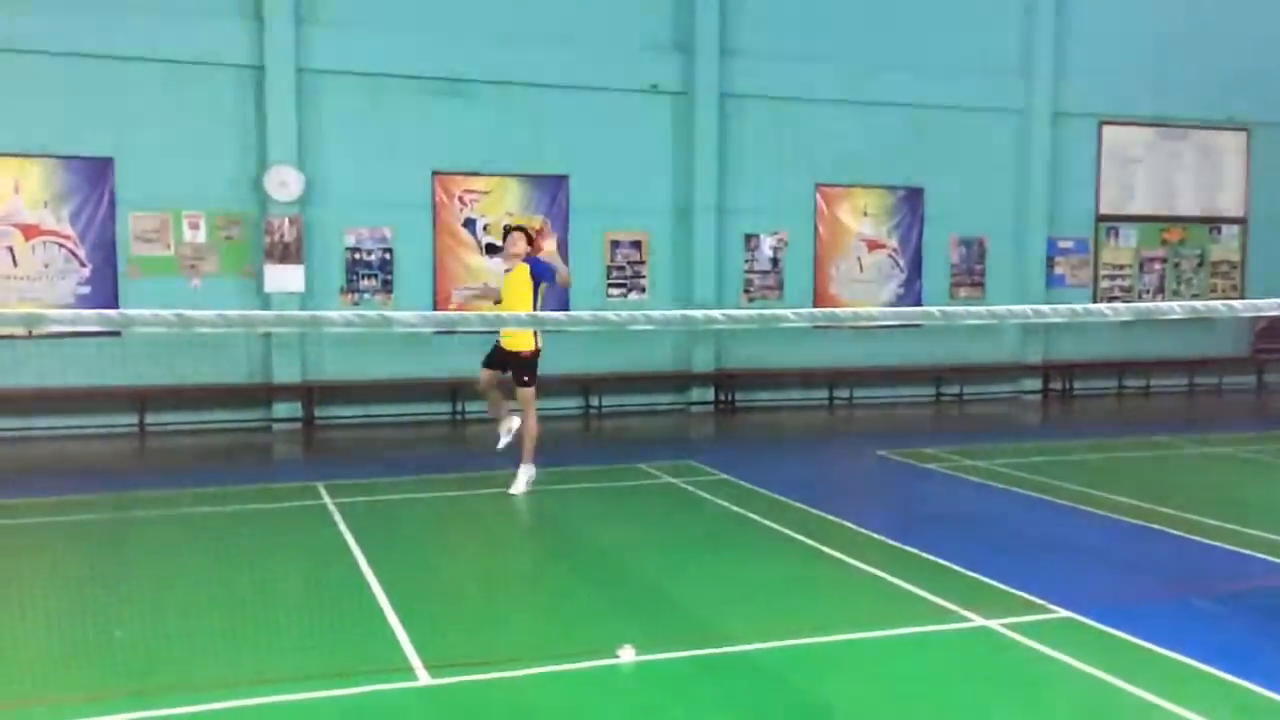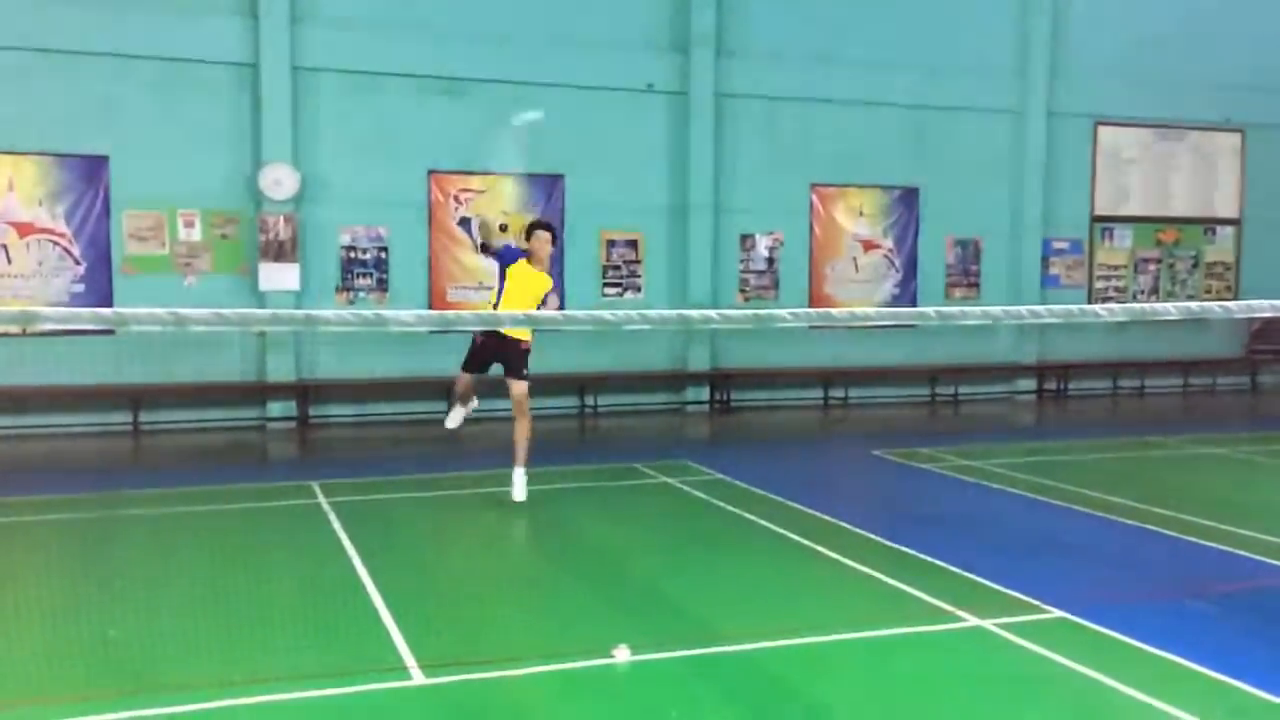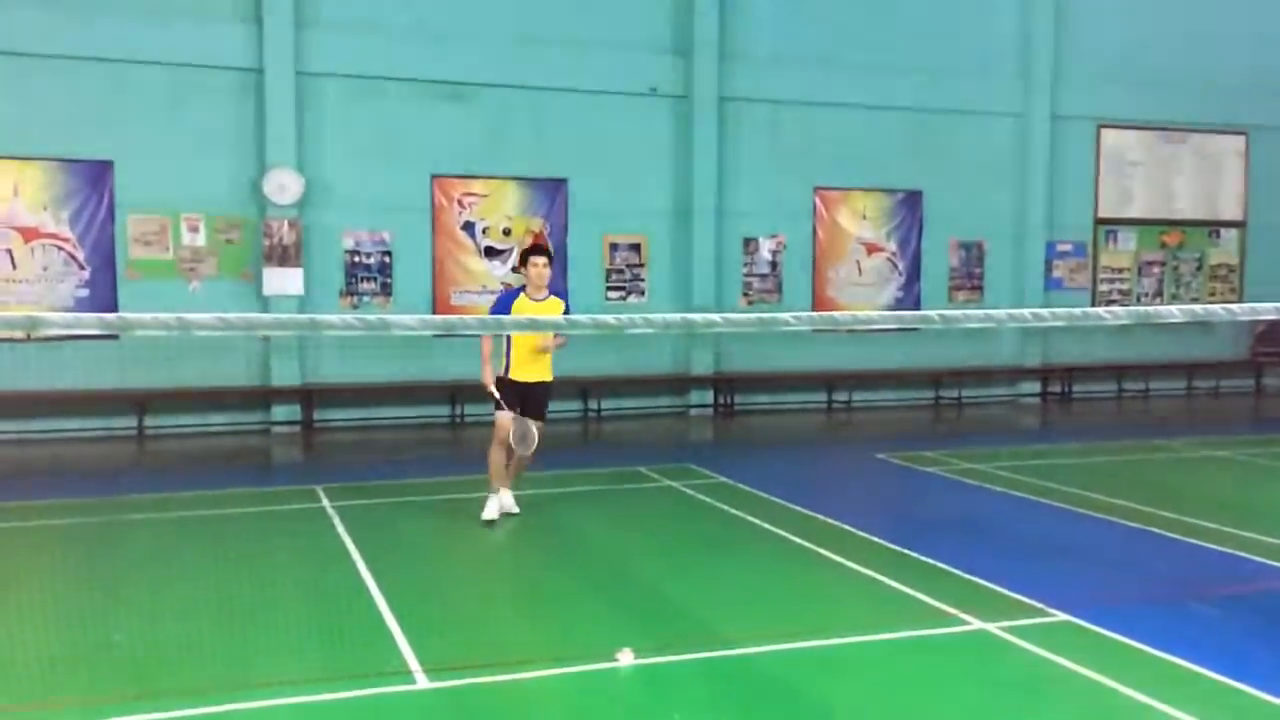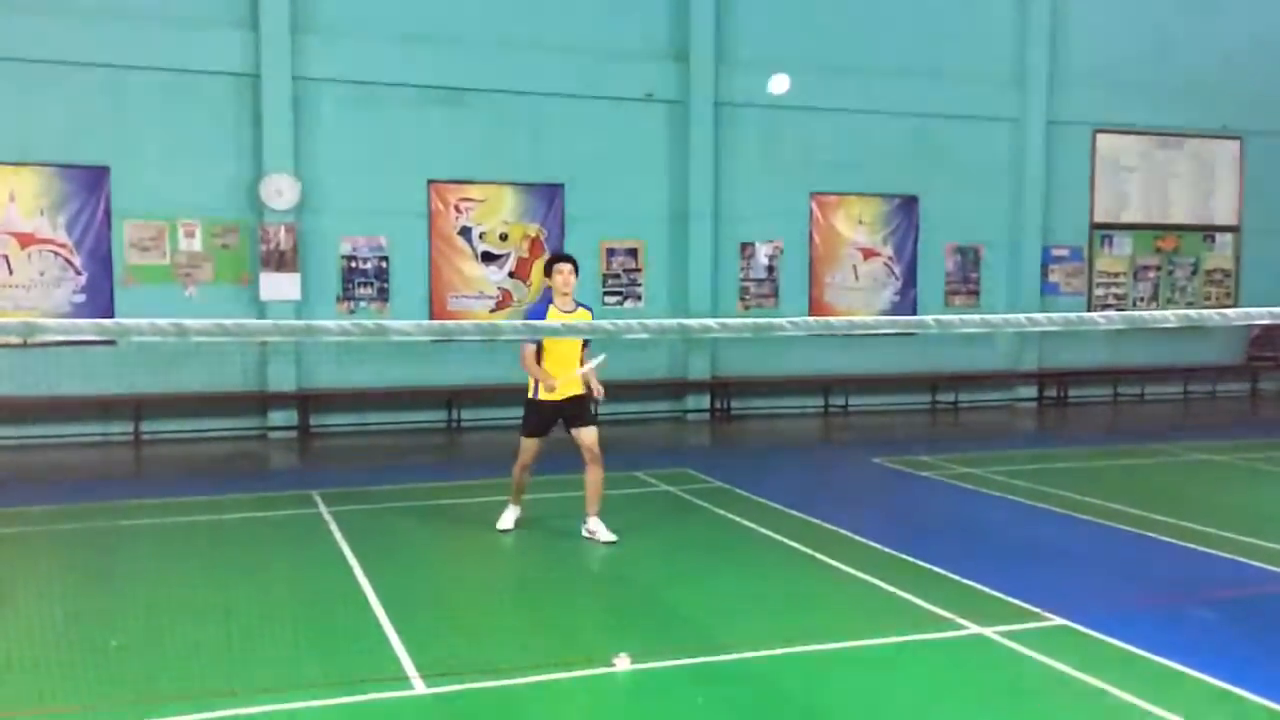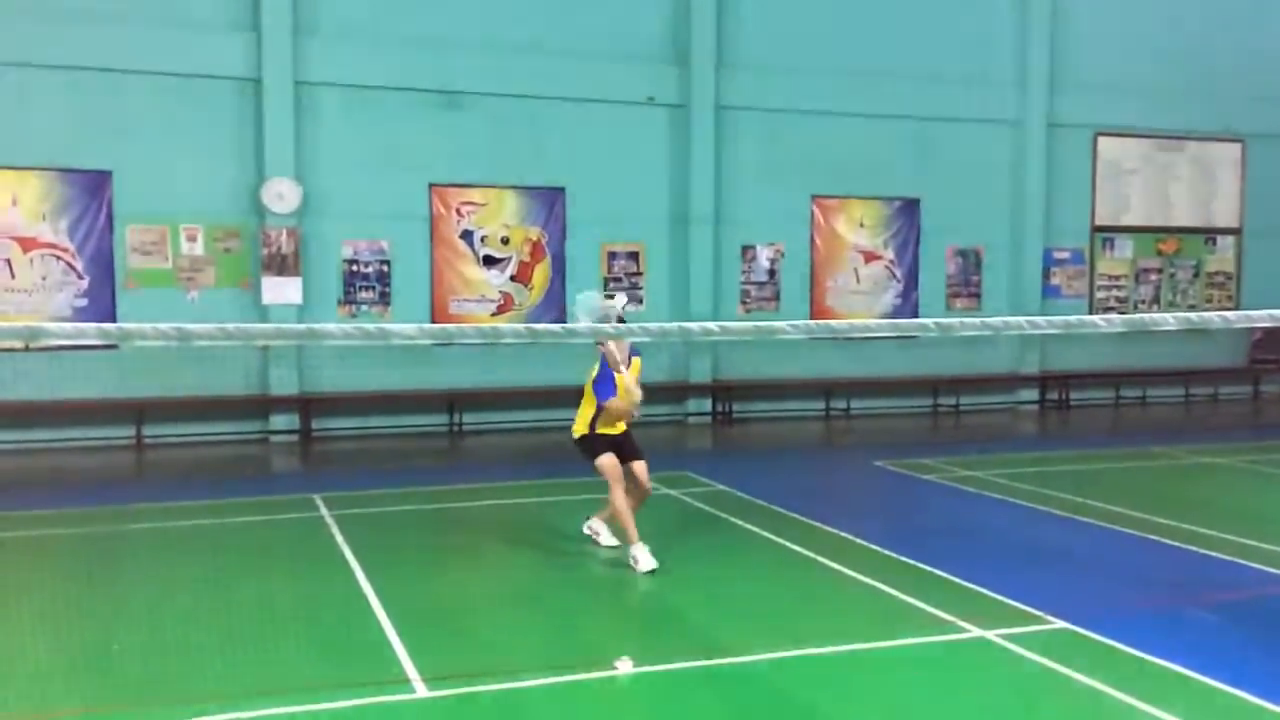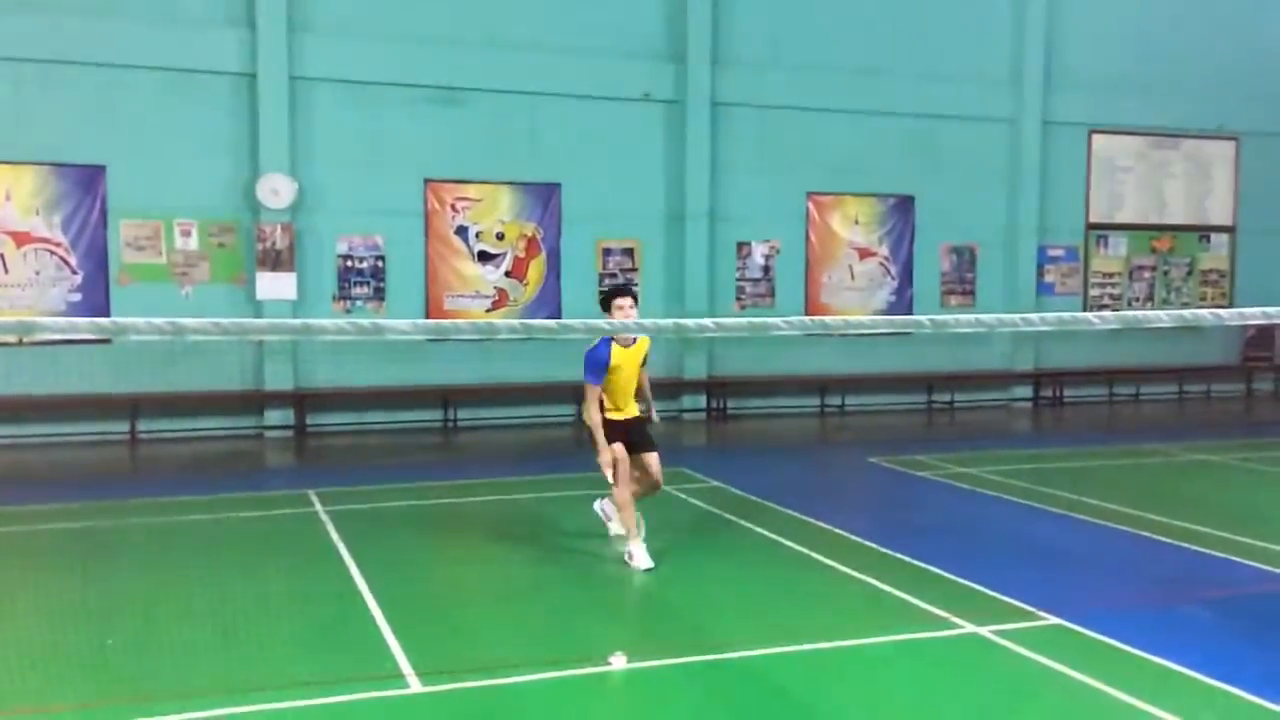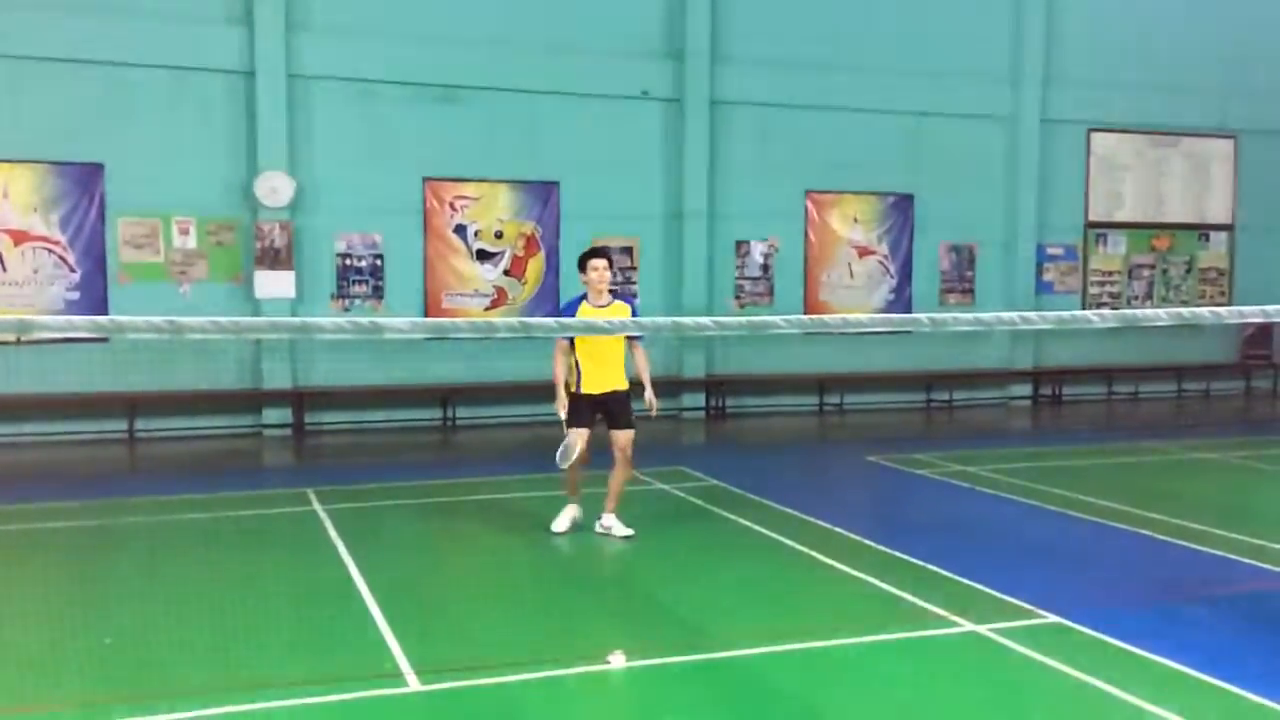
dt=0.4s
person 1, frame 1
left shoulder: (532, 266)
right shoulder: (507, 272)
left elbow: (564, 280)
left wrist: (556, 261)
right wrist: (480, 292)
left hip: (526, 347)
right hip: (504, 343)
left knee: (526, 407)
right knee: (485, 382)
left ankle: (527, 467)
right ankle: (507, 421)
person 1, frame 2
left shoulder: (548, 283)
right shoulder: (514, 258)
right elbow: (487, 248)
left wrist: (552, 307)
left hip: (520, 342)
right hip: (493, 334)
left knee: (521, 407)
right knee: (462, 388)
left ankle: (519, 473)
right ankle: (464, 404)
person 1, frame 3
left shoulder: (560, 303)
right shoulder: (509, 299)
left elbow: (562, 336)
right elbow: (488, 331)
left wrist: (553, 343)
right wrist: (487, 366)
left hip: (541, 380)
right hip: (510, 377)
right knee: (502, 436)
left ankle: (506, 490)
right ankle: (495, 497)
person 1, frame 4
left shoulder: (586, 314)
right shoulder: (538, 313)
right elbow: (526, 358)
left wrist: (593, 381)
right wrist: (546, 379)
left hip: (576, 395)
right hip: (543, 397)
left knee: (593, 453)
right knee: (526, 459)
left ankle: (591, 521)
right ankle: (514, 505)
person 1, frame 5
left shoulder: (635, 357)
right shoulder: (602, 376)
right elbow: (616, 413)
left wrist: (633, 398)
right wrist: (631, 400)
left hip: (618, 430)
right hip: (591, 432)
left knee: (643, 486)
right knee: (616, 476)
left ankle: (598, 523)
right ankle: (636, 547)
person 1, frame 6
left shoulder: (644, 338)
right shoulder: (599, 351)
right elbow: (591, 400)
left wrist: (650, 405)
right wrist: (602, 446)
left hip: (631, 414)
right hip: (603, 416)
left knee: (654, 478)
right knee: (623, 469)
left ankle: (609, 504)
right ankle: (633, 544)
person 1, frame 7
left shoulder: (627, 307)
right shoulder: (572, 310)
left elbow: (637, 348)
right elbow: (561, 353)
left wrist: (648, 386)
right wrist: (561, 393)
left hip: (616, 390)
right hip: (582, 391)
left knee: (624, 453)
right knee: (575, 452)
left ankle: (608, 516)
right ankle: (572, 507)
